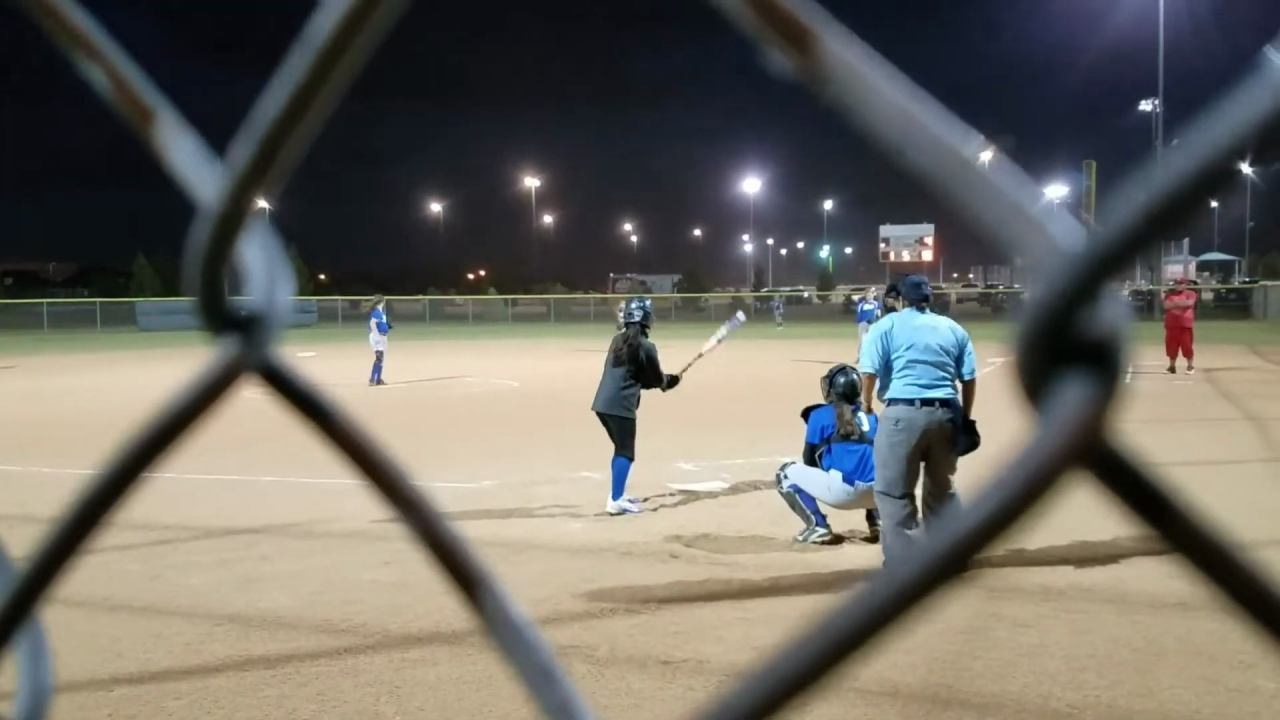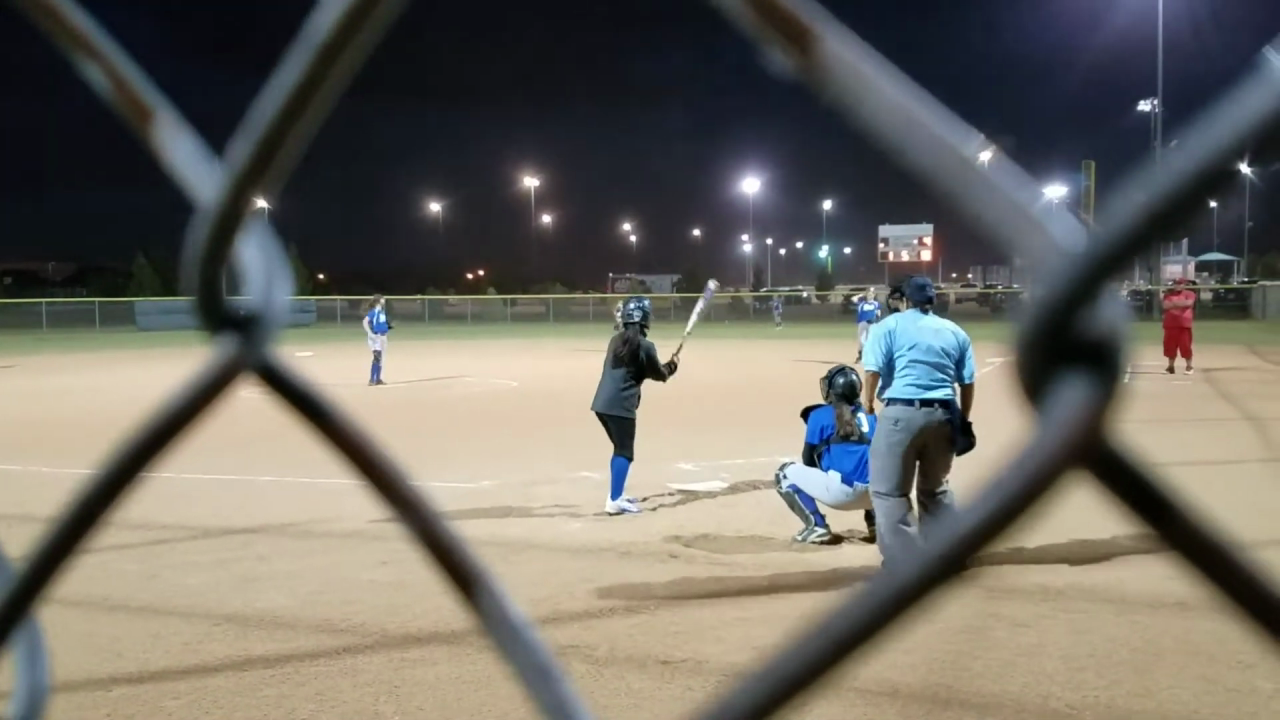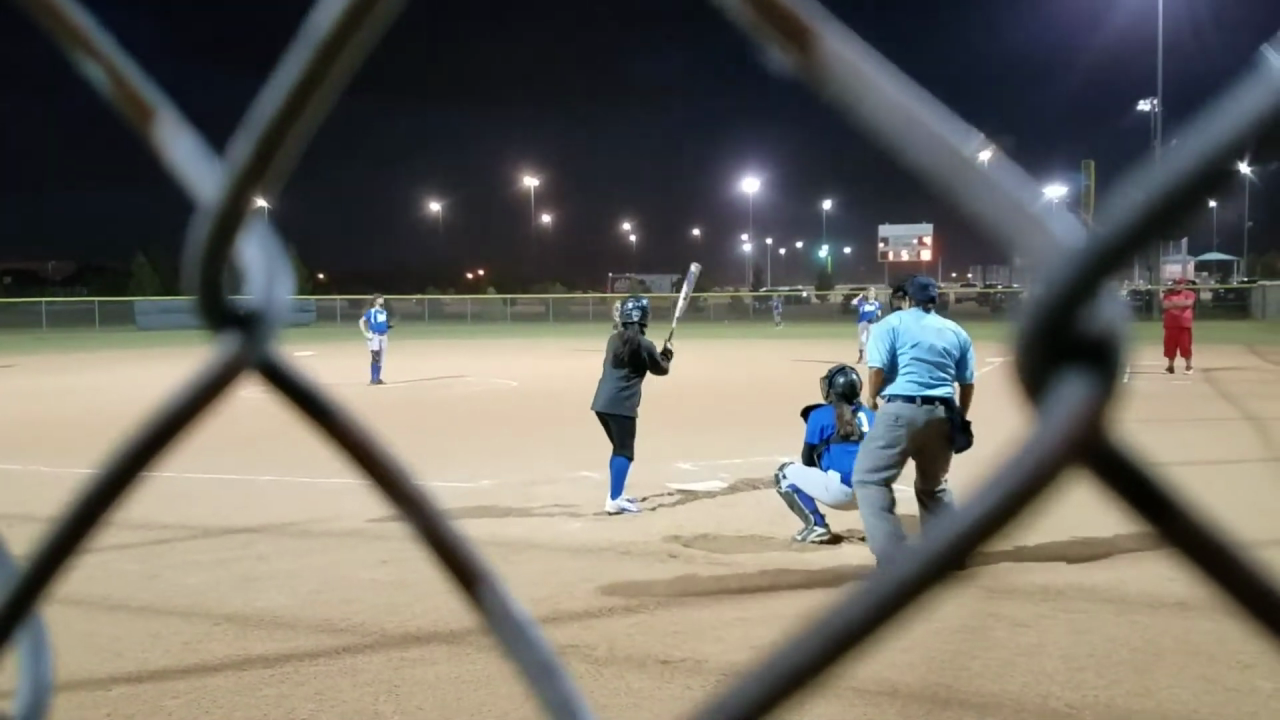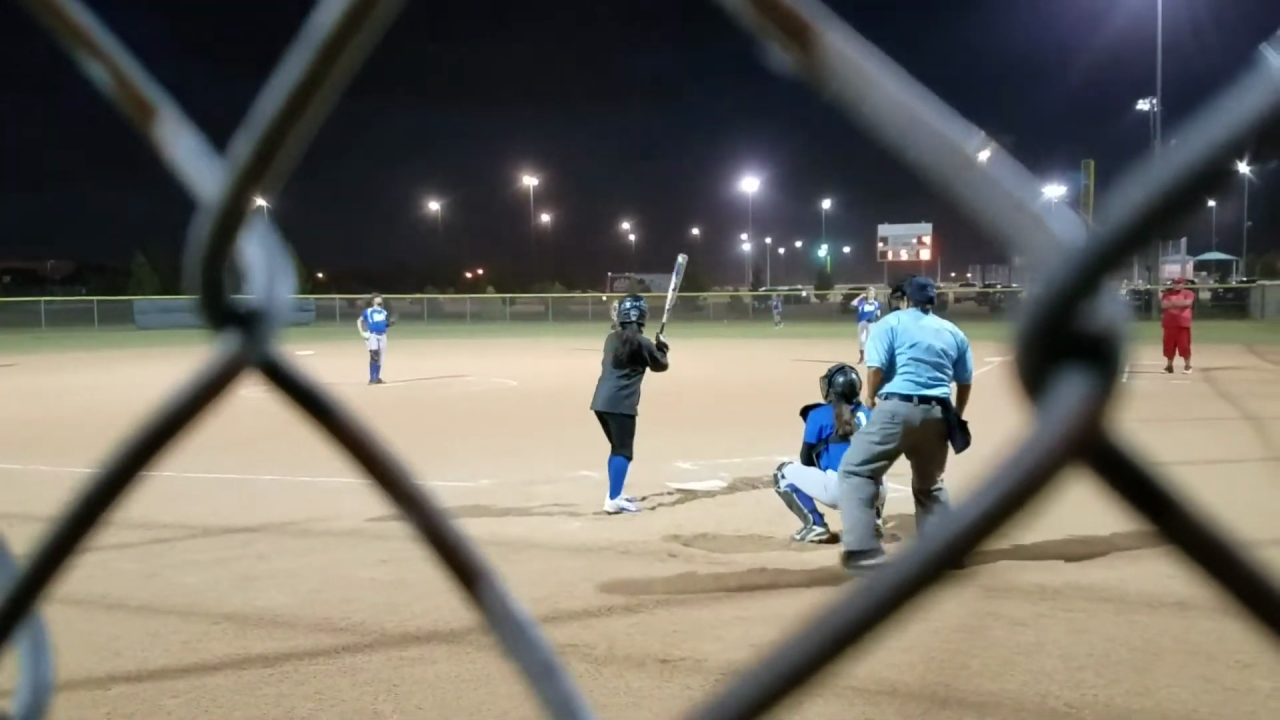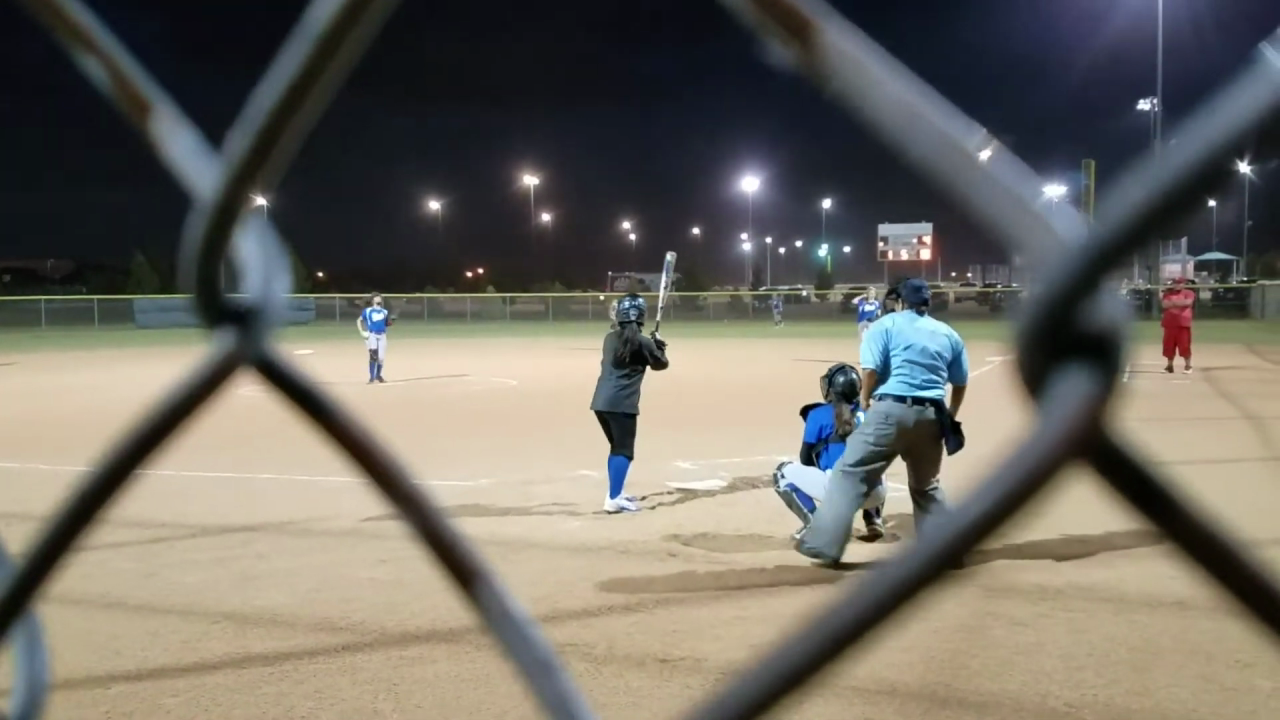
dt=0.1s
person 1, frame 1
left shoulder: (887, 325)
right shoulder: (953, 329)
left elbow: (869, 372)
right elbow: (969, 379)
left wrist: (866, 401)
right wrist: (965, 417)
left hip: (902, 413)
right hip: (945, 414)
left knee: (893, 492)
right knee: (941, 488)
person 1, frame 2
left shoulder: (890, 325)
right shoulder: (955, 331)
left elbow: (873, 370)
right elbow: (968, 382)
left wrist: (868, 401)
right wrist: (963, 420)
left hip: (901, 413)
right hip: (943, 415)
left knee: (888, 490)
right knee: (935, 488)
left ankle: (903, 562)
person 1, frame 3
left shoulder: (893, 323)
right shoulder: (956, 332)
left elbow: (877, 367)
right elbow: (967, 382)
left wrist: (872, 396)
right wrist: (959, 417)
left hip: (901, 410)
right hip: (941, 414)
left knee: (870, 478)
right knee: (934, 485)
left ankle: (891, 553)
person 1, frame 4
left shoulder: (891, 323)
right shoulder: (954, 333)
left elbow: (875, 367)
right elbow: (965, 383)
left wrist: (870, 397)
right wrist: (955, 416)
left hip: (897, 409)
right hip: (938, 413)
left knee: (855, 470)
right knee: (930, 484)
left ankle: (863, 547)
person 1, frame 5
left shoulder: (886, 325)
right shoulder: (949, 334)
left elbow: (871, 369)
right elbow: (961, 383)
left wrist: (866, 399)
right wrist: (949, 416)
left hip: (891, 410)
right hip: (931, 415)
left knee: (851, 474)
right knee: (927, 486)
left ankle: (824, 543)
person 2, frame 1
left shoulder: (618, 340)
right shoulder: (645, 346)
right elbow: (655, 378)
left wrist: (664, 380)
right wrist: (671, 380)
left hip: (603, 402)
right hip: (620, 405)
left knee: (620, 449)
right knee: (625, 453)
left ankle: (617, 495)
right ankle: (616, 501)
person 2, frame 2
left shoulder: (616, 340)
right shoulder: (644, 346)
right elbow: (657, 374)
left wrist: (665, 368)
right wrist: (671, 367)
left hip: (602, 402)
right hip: (620, 405)
left knee: (620, 449)
right knee: (624, 453)
left ankle: (616, 495)
right ankle: (615, 501)
person 2, frame 3
left shoulder: (614, 339)
right shoulder: (644, 344)
right elbow: (660, 369)
left wrist: (657, 353)
right wrist: (667, 354)
left hip: (602, 402)
right hip: (621, 405)
left knee: (619, 449)
right knee: (624, 452)
left ankle: (616, 494)
right ankle: (615, 501)
person 2, frame 4
left shoulder: (611, 338)
right shoulder: (643, 343)
right elbow: (660, 365)
right wrist: (662, 348)
left hip: (601, 401)
right hip: (621, 404)
left knee: (617, 448)
right knee: (623, 451)
left ankle: (615, 494)
right ankle: (614, 500)
person 2, frame 5
left shoulder: (610, 338)
right shoulder: (643, 342)
right elbow: (661, 363)
right wrist: (658, 345)
left hip: (601, 401)
right hip: (621, 404)
left knee: (616, 448)
right knee: (624, 451)
left ankle: (615, 494)
right ankle: (614, 499)
person 3, frame 1
left shoulder: (820, 414)
right shoulder: (869, 415)
left elbow: (809, 460)
left hip: (843, 490)
right hip: (874, 491)
left knee: (785, 473)
left ankle: (818, 527)
right ankle: (876, 522)
person 3, frame 2
left shoulder: (820, 414)
right shoulder: (868, 415)
left elbow: (808, 459)
left hip: (842, 491)
left knee: (785, 473)
left ankle: (817, 527)
right ankle: (874, 522)
person 3, frame 3
left shoulder: (820, 414)
right shoulder: (869, 414)
left elbow: (807, 460)
left wrist: (822, 468)
left hip: (840, 491)
left knee: (785, 472)
left ankle: (817, 526)
person 3, frame 4
left shoulder: (819, 413)
right shoulder: (868, 414)
left elbow: (806, 459)
left hip: (839, 490)
left knee: (783, 472)
left ankle: (816, 526)
person 3, frame 5
left shoulder: (819, 413)
left elbow: (806, 459)
left wrist: (820, 466)
right hip: (874, 493)
left knee: (783, 472)
right ankle: (874, 522)
